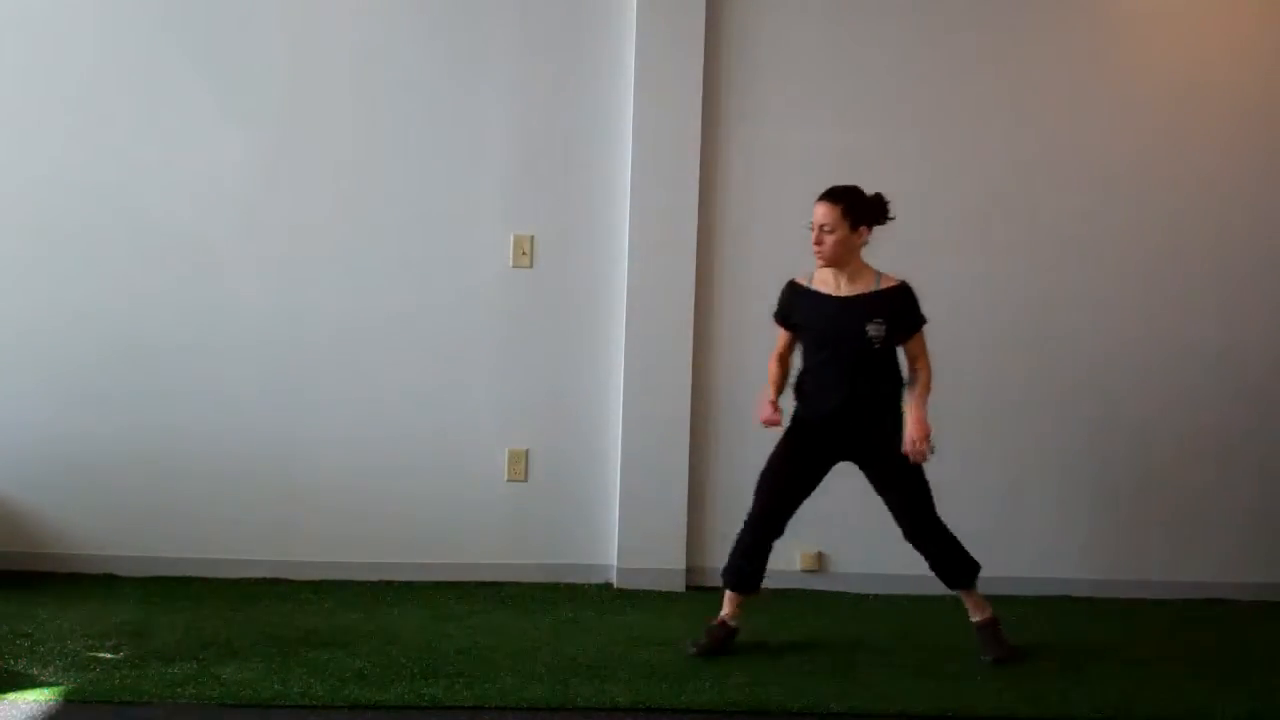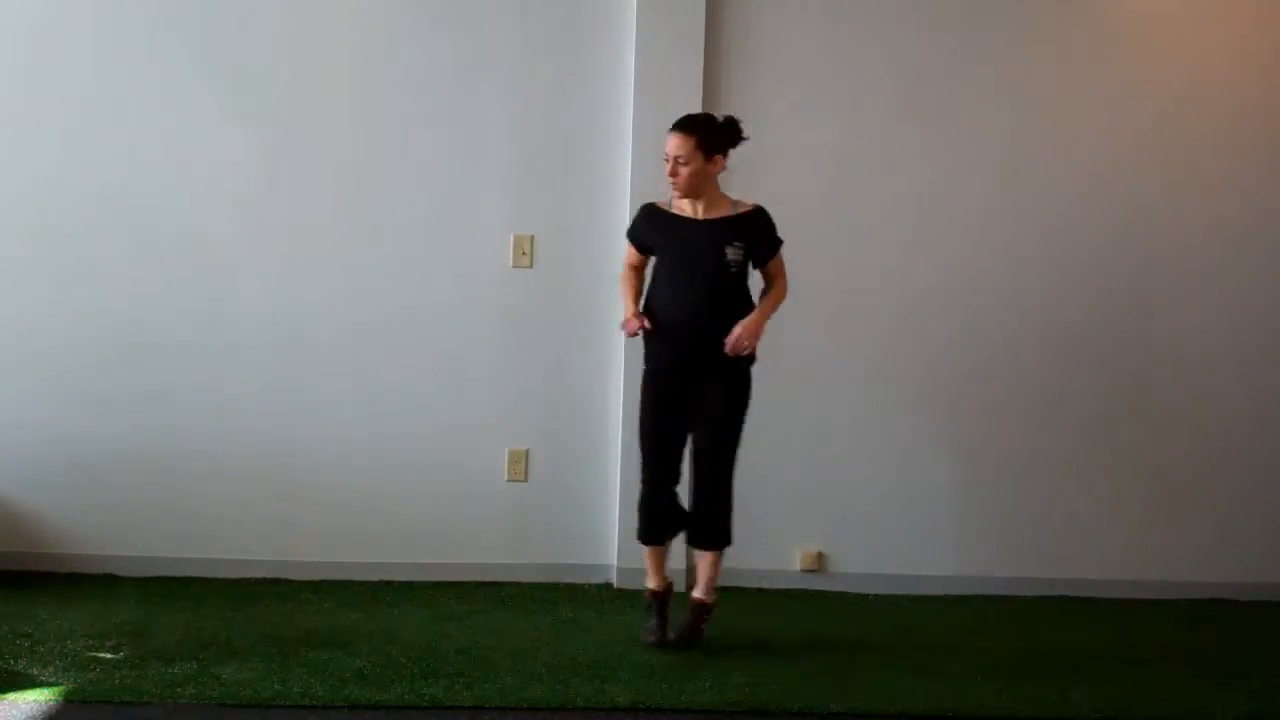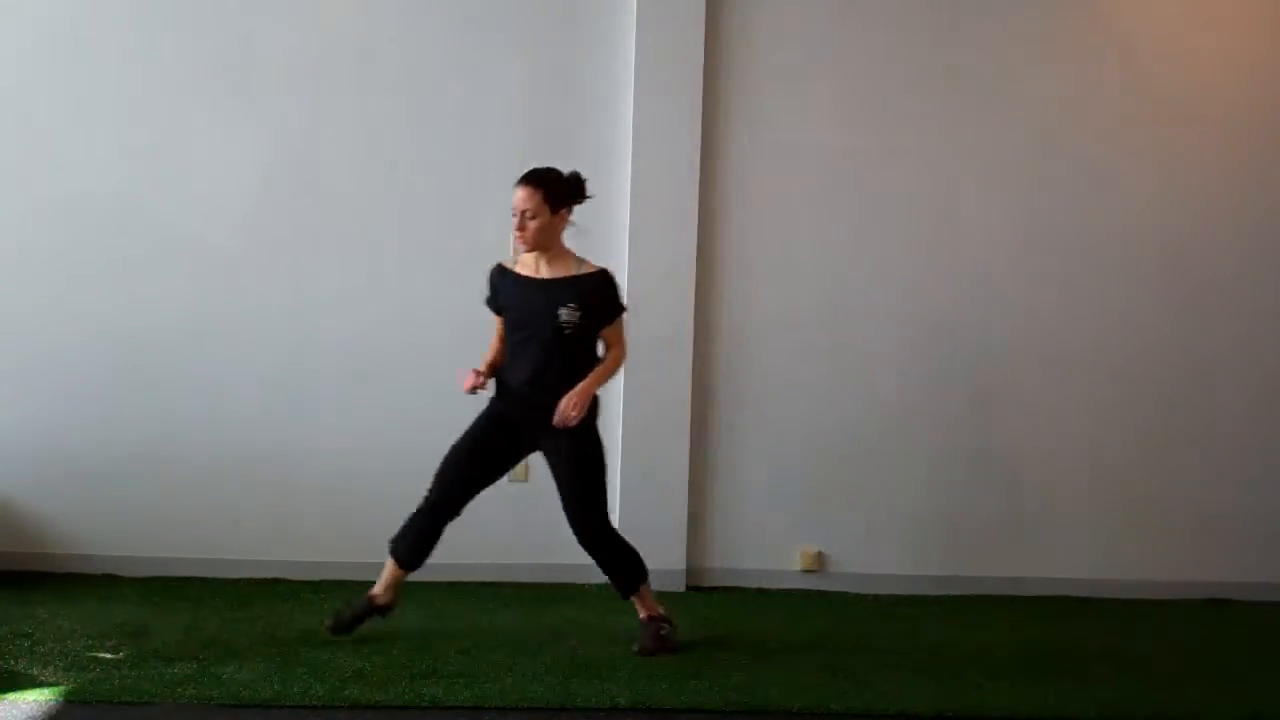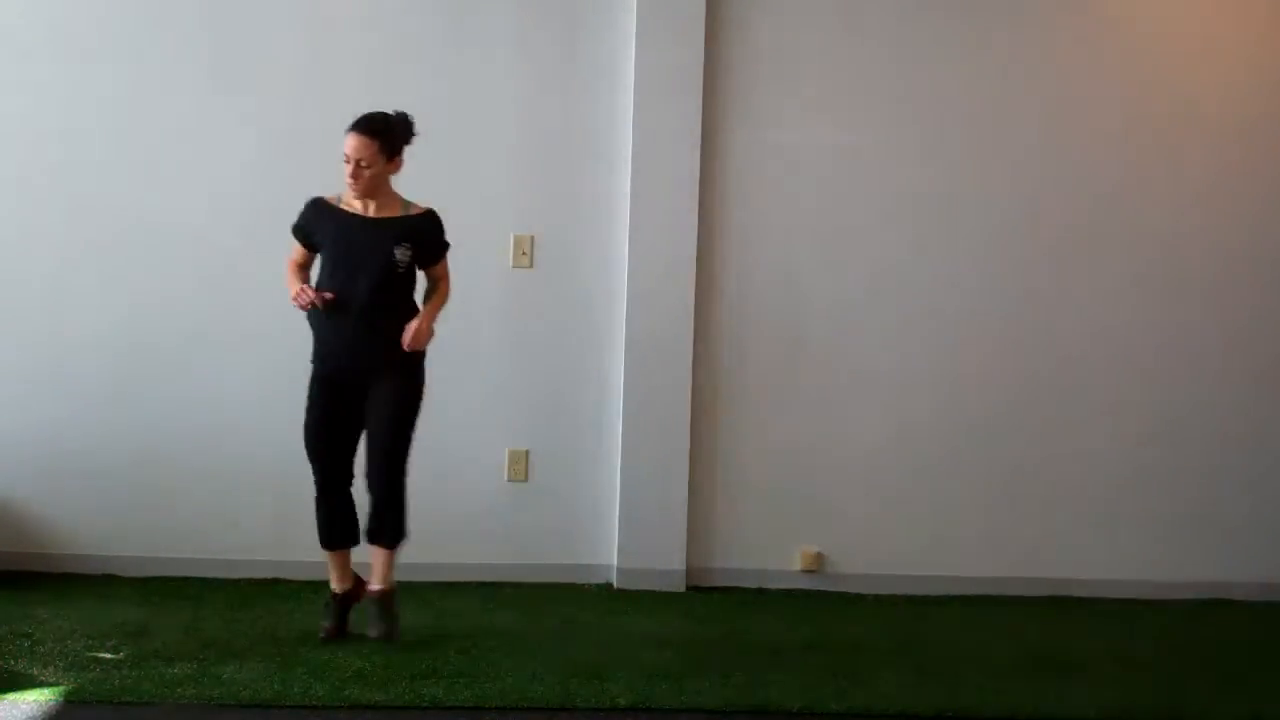
dt=0.3s
person 1, frame 1
left shoulder: (893, 295)
right shoulder: (799, 293)
left elbow: (919, 362)
right elbow: (781, 353)
left wrist: (917, 416)
right wrist: (770, 395)
left hip: (880, 430)
right hip: (827, 422)
left knee: (922, 527)
right knee: (764, 516)
left ankle: (984, 618)
right ankle: (727, 620)
person 1, frame 2
left shoulder: (751, 222)
right shoulder: (655, 220)
left elbow: (777, 283)
right elbow: (632, 268)
left wrist: (755, 321)
right wrist: (631, 307)
left hip: (726, 366)
right hip: (671, 360)
left knee: (711, 476)
right knee: (659, 474)
left ankle: (703, 599)
right ankle: (656, 589)
person 1, frame 3
left shoulder: (594, 282)
right shoulder: (505, 276)
left elbow: (615, 351)
left wrist: (585, 390)
right wrist: (484, 369)
left hip: (568, 421)
right hip: (510, 410)
left knee: (591, 526)
right knee: (441, 498)
left ankle: (653, 616)
right ankle: (380, 596)
person 1, frame 4
left shoulder: (419, 224)
right shoulder: (321, 212)
left elbow: (439, 284)
right elbow: (295, 266)
left wrist: (426, 318)
right wrist: (299, 289)
left hip: (392, 366)
right hip: (332, 362)
left knee: (384, 470)
right knee: (328, 475)
left ankle: (382, 588)
right ankle: (344, 584)
